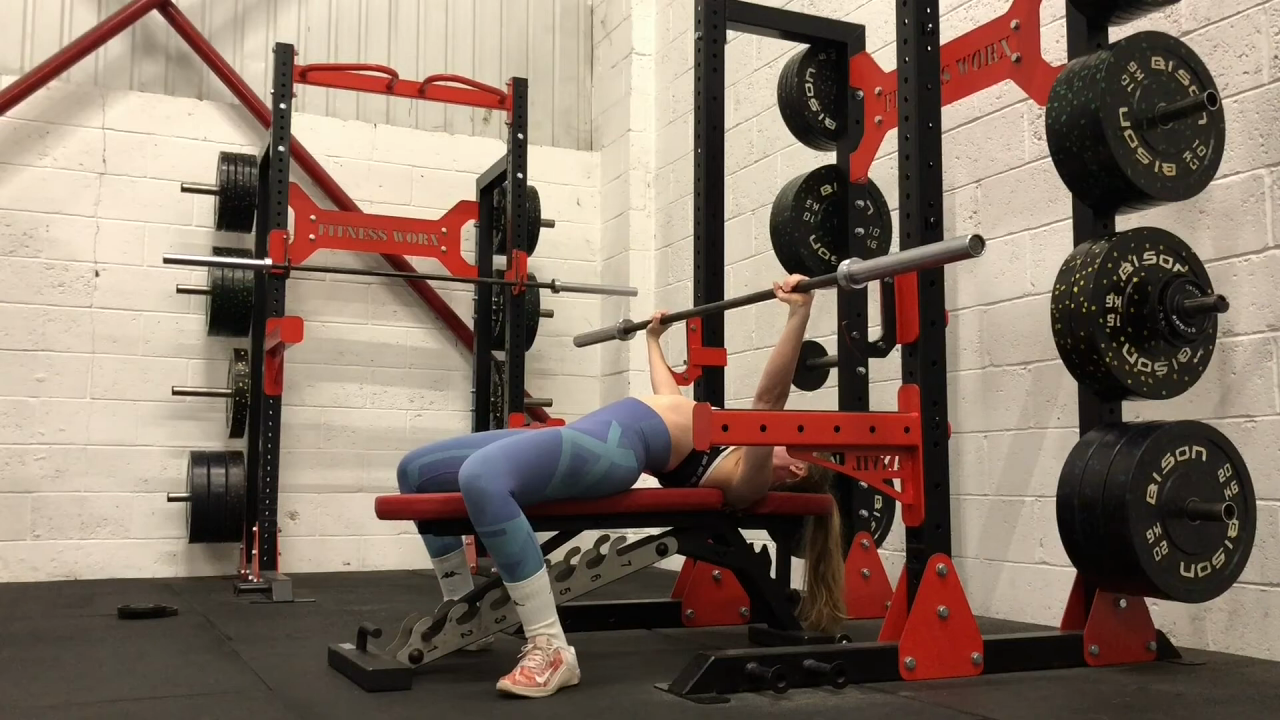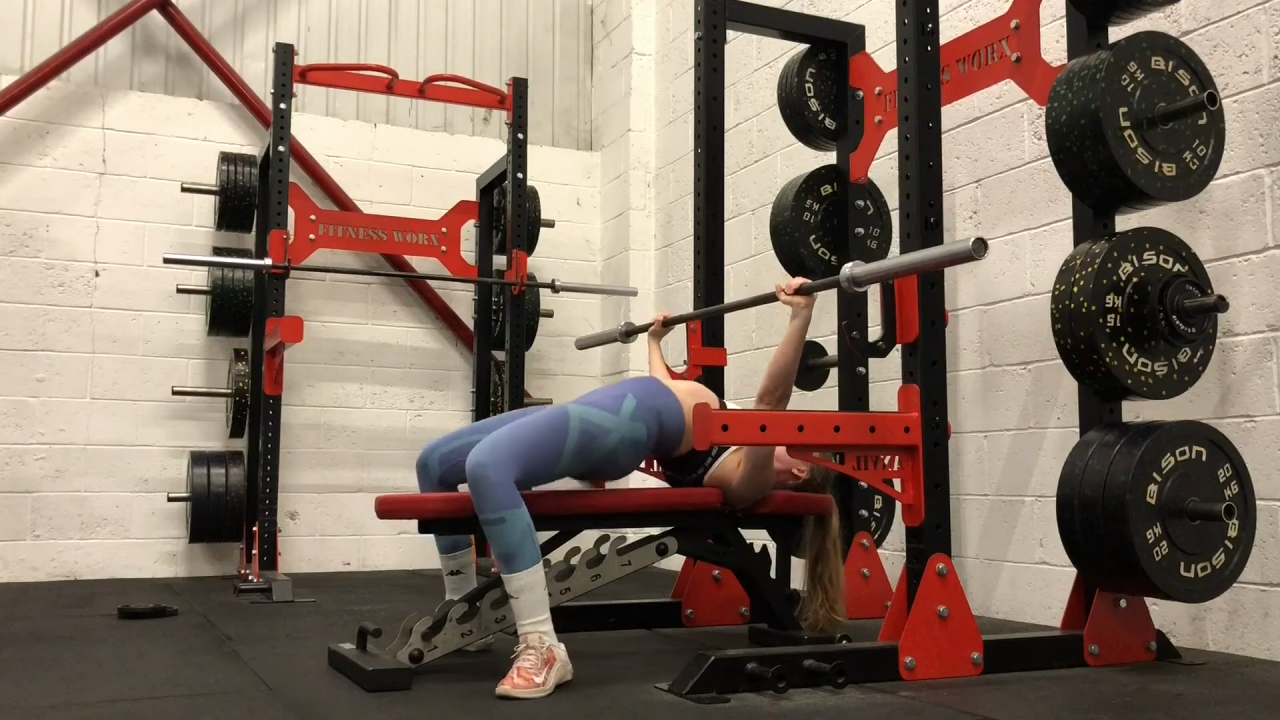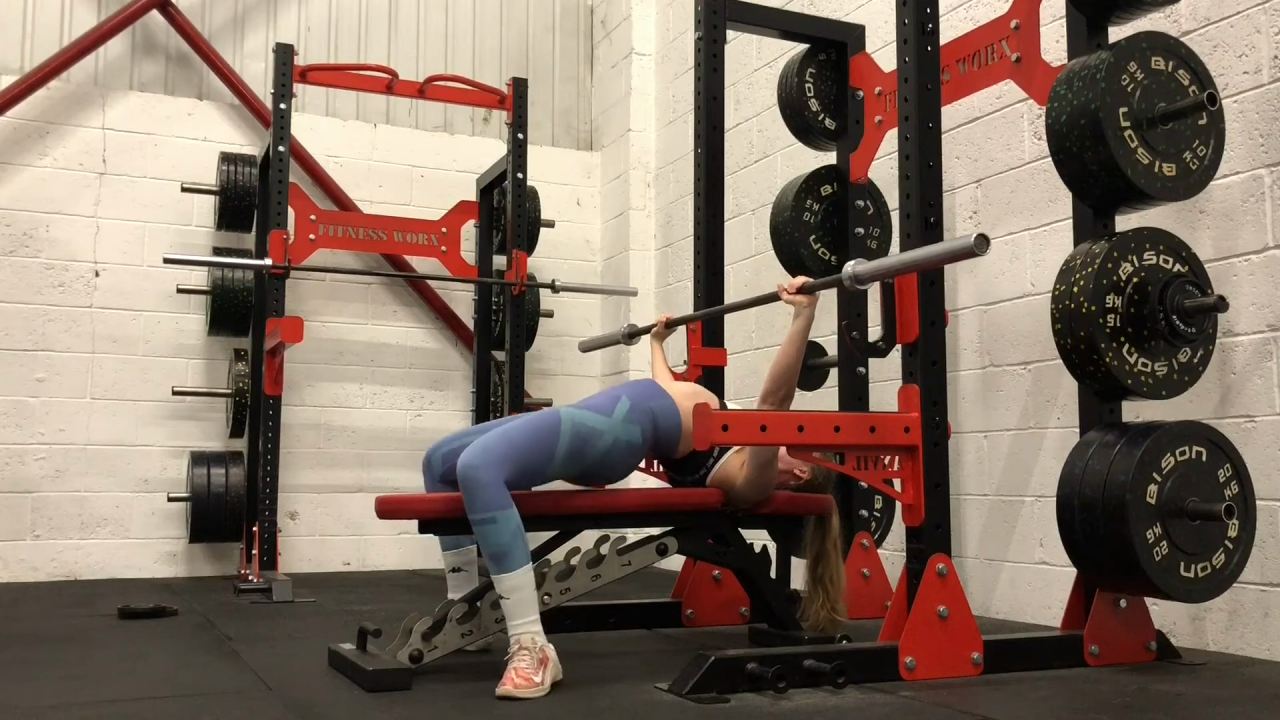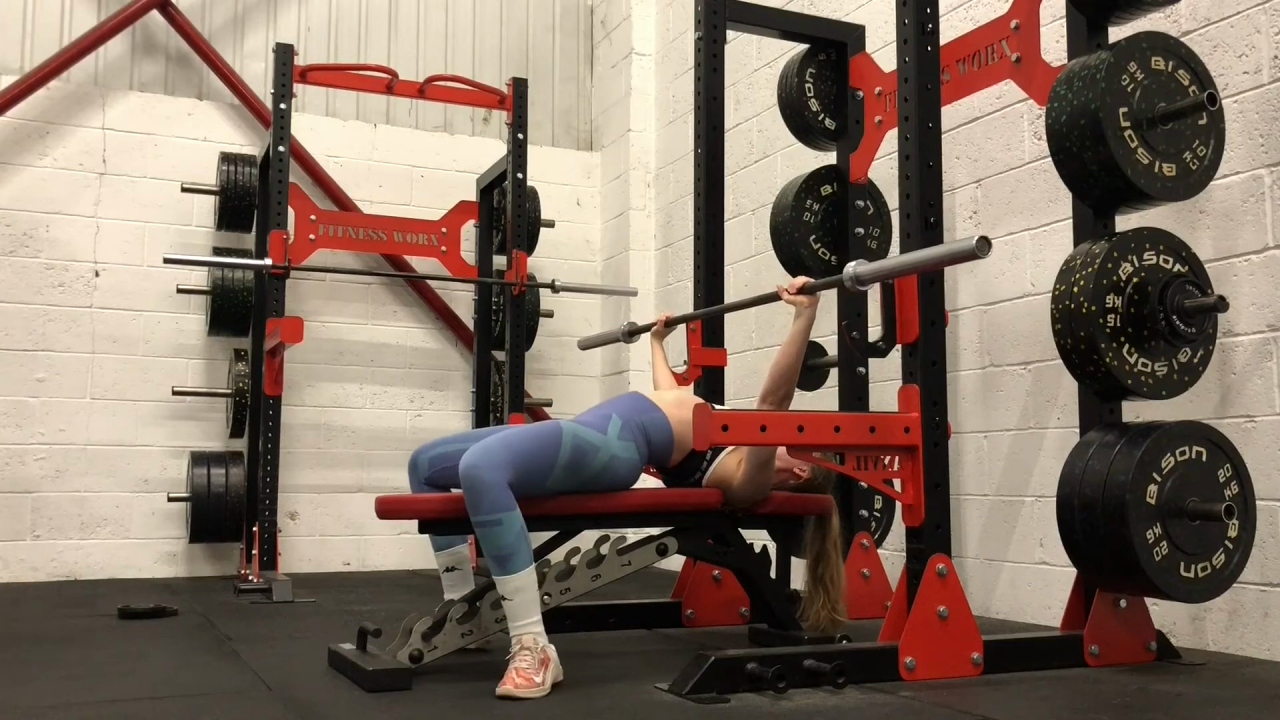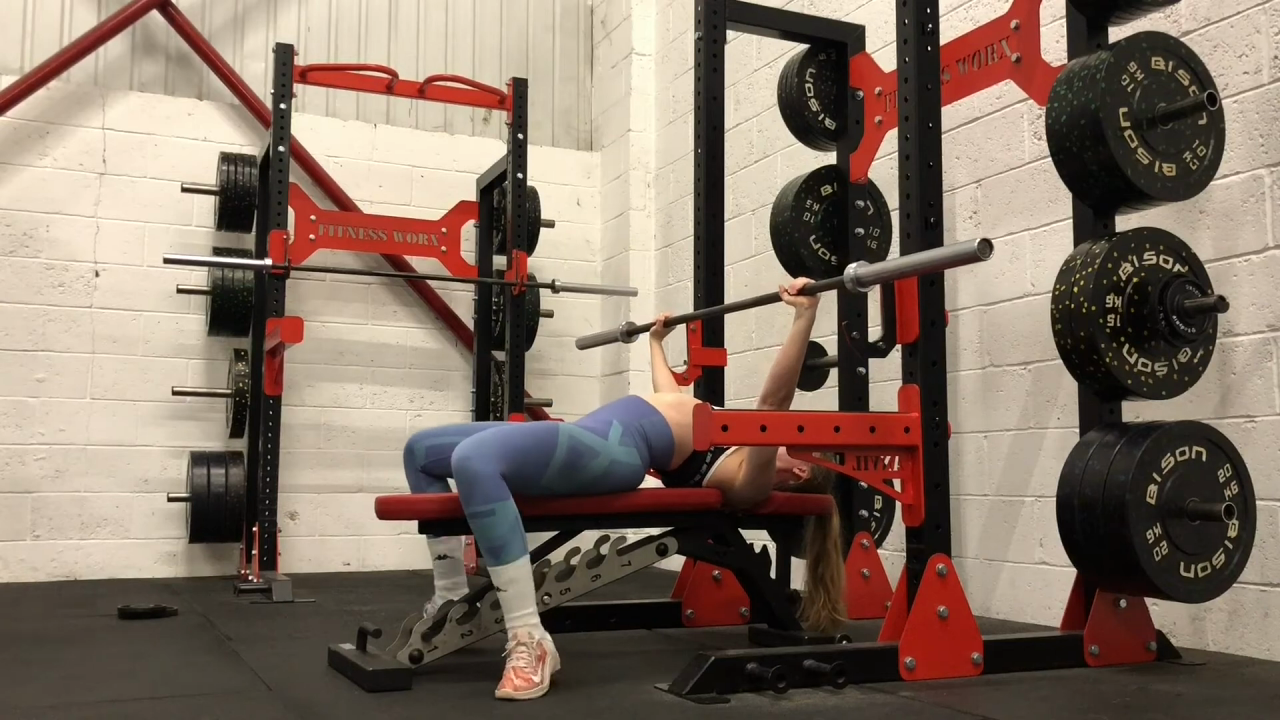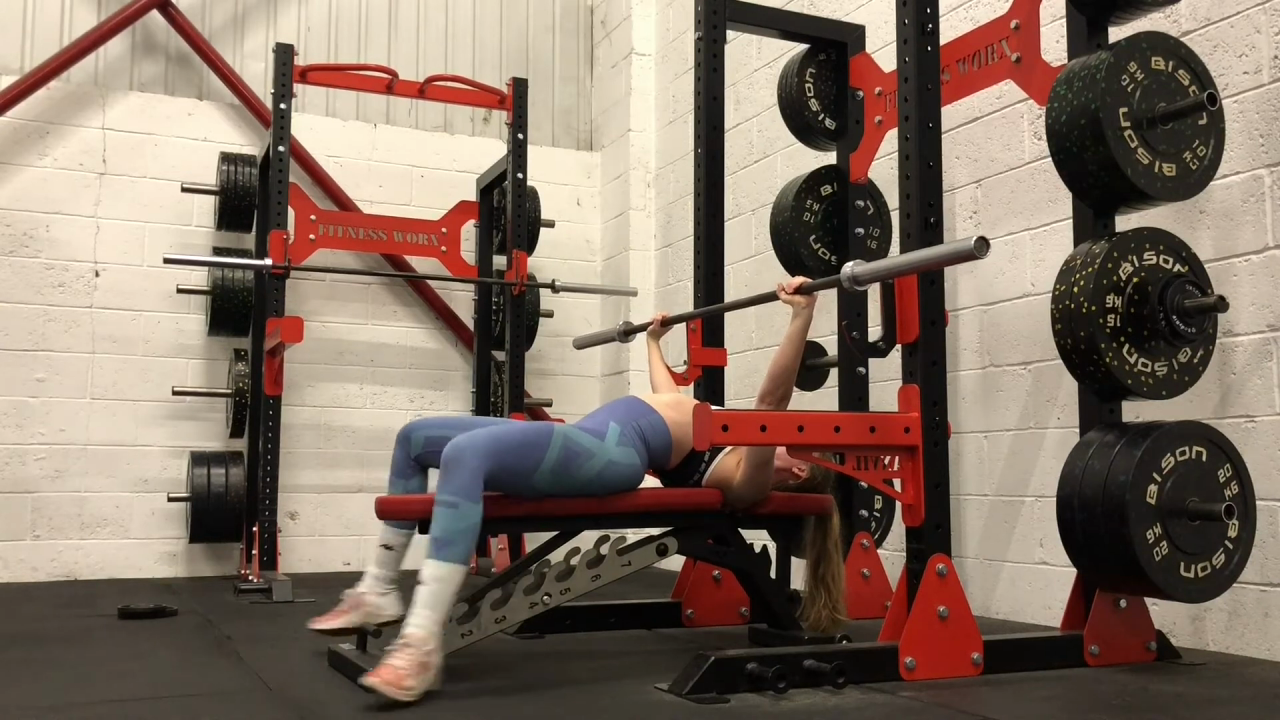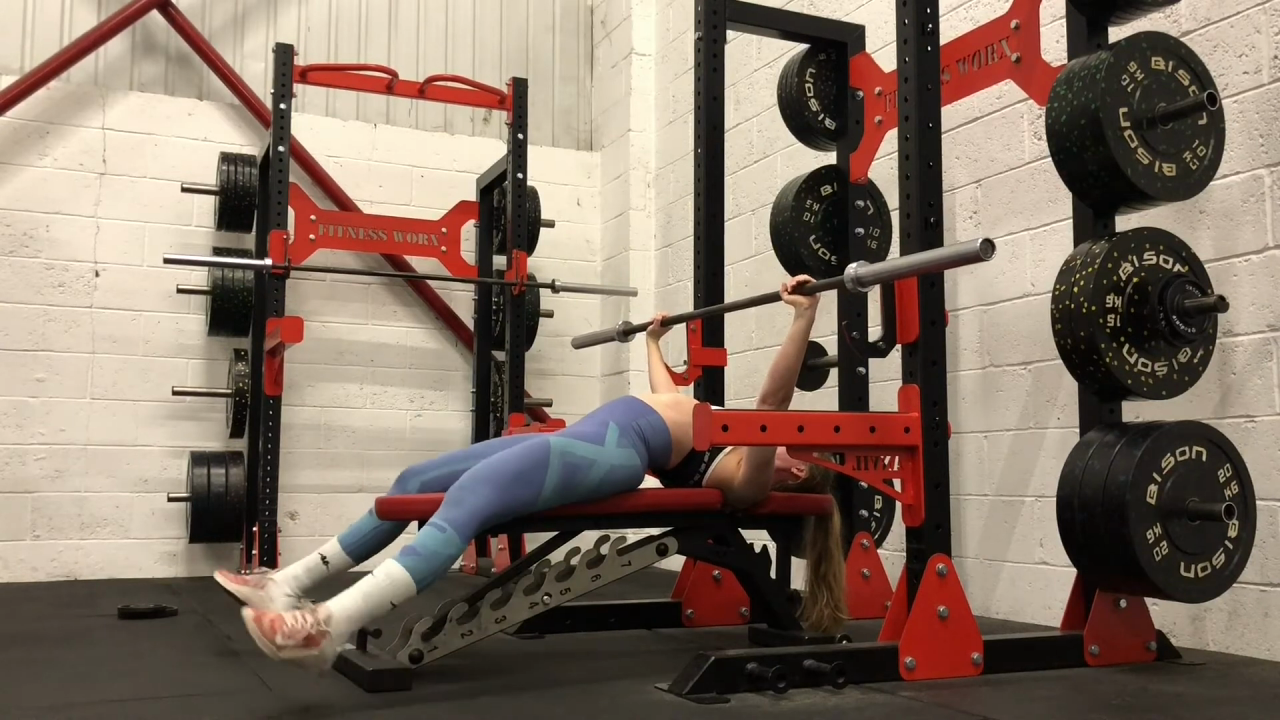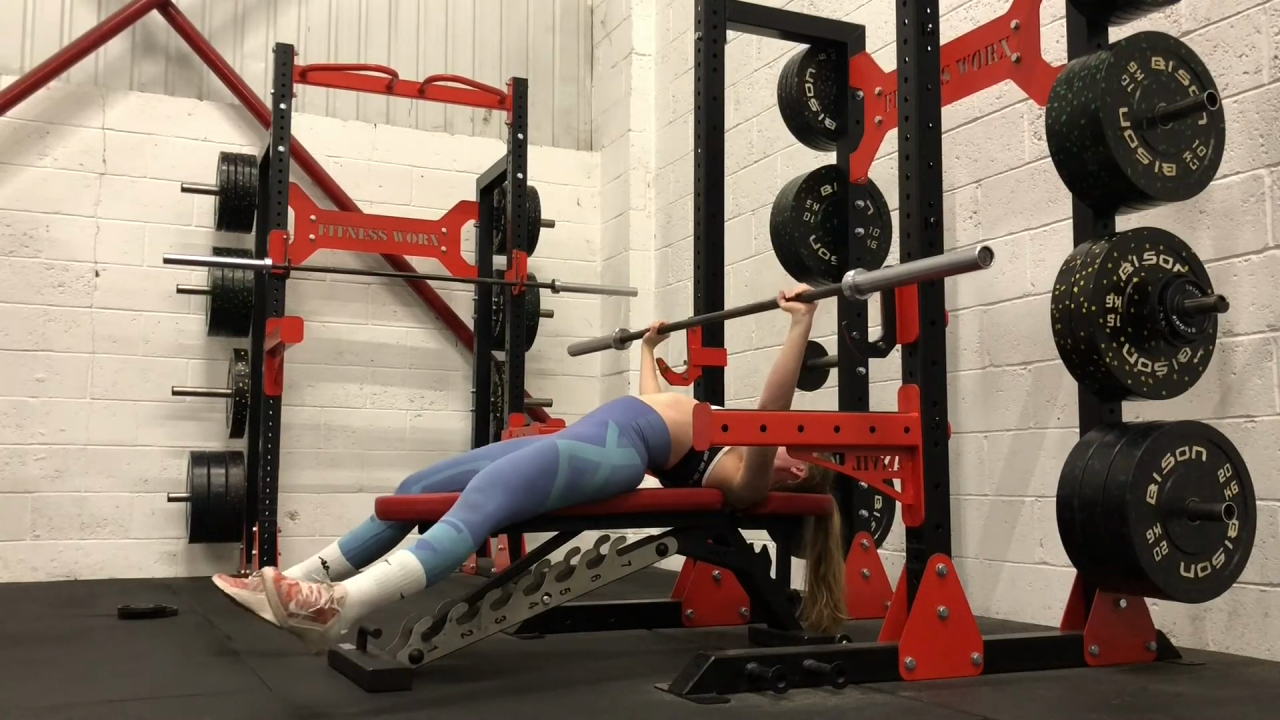
dt=0.3s
person 1, frame 1
left shoulder: (750, 478)
right shoulder: (723, 455)
left elbow: (769, 398)
right elbow: (668, 397)
left wrist: (799, 314)
right wrist: (653, 339)
left knee: (481, 478)
right knee: (415, 472)
left ankle: (551, 649)
person 1, frame 2
left shoulder: (751, 479)
right shoulder: (724, 454)
left elbow: (771, 400)
right elbow: (666, 388)
left wrist: (800, 316)
right wrist: (654, 341)
left knee: (488, 467)
right knee: (435, 464)
left ankle: (542, 647)
person 1, frame 3
left shoulder: (754, 478)
right shoulder: (725, 451)
left elbow: (774, 399)
right elbow: (669, 392)
left wrist: (803, 316)
right wrist: (657, 343)
left knee: (477, 467)
right knee: (440, 463)
left ankle: (532, 649)
person 1, frame 4
left shoulder: (751, 479)
right shoulder: (722, 453)
left elbow: (774, 400)
right elbow: (668, 398)
left wrist: (804, 316)
right wrist: (657, 342)
left knee: (481, 468)
right knee: (426, 465)
left ankle: (533, 648)
person 1, frame 5
left shoulder: (751, 481)
right shoulder: (727, 450)
left elbow: (774, 399)
right elbow: (668, 396)
left wrist: (805, 317)
right wrist: (656, 342)
left knee: (476, 457)
right knee: (423, 449)
left ankle: (529, 640)
right ankle: (452, 597)
person 1, frame 6
left shoulder: (751, 481)
right shoulder: (718, 445)
left elbow: (772, 398)
right elbow: (664, 395)
left wrist: (800, 317)
right wrist: (652, 341)
left knee: (464, 454)
right knee: (417, 438)
left ankle: (422, 642)
right ankle: (378, 593)
person 1, frame 7
left shoulder: (752, 480)
right shoulder: (729, 448)
left elbow: (774, 401)
right elbow: (665, 400)
left wrist: (804, 318)
right wrist: (654, 343)
left knee: (465, 503)
right knee: (415, 483)
left ankle: (325, 625)
right ankle: (287, 583)
person 1, frame 8
left shoulder: (748, 482)
right shoulder: (724, 453)
left elbow: (773, 406)
right elbow: (655, 403)
left wrist: (801, 324)
right wrist: (649, 350)
left knee: (476, 507)
right knee: (416, 490)
left ankle: (335, 606)
right ankle: (298, 582)
